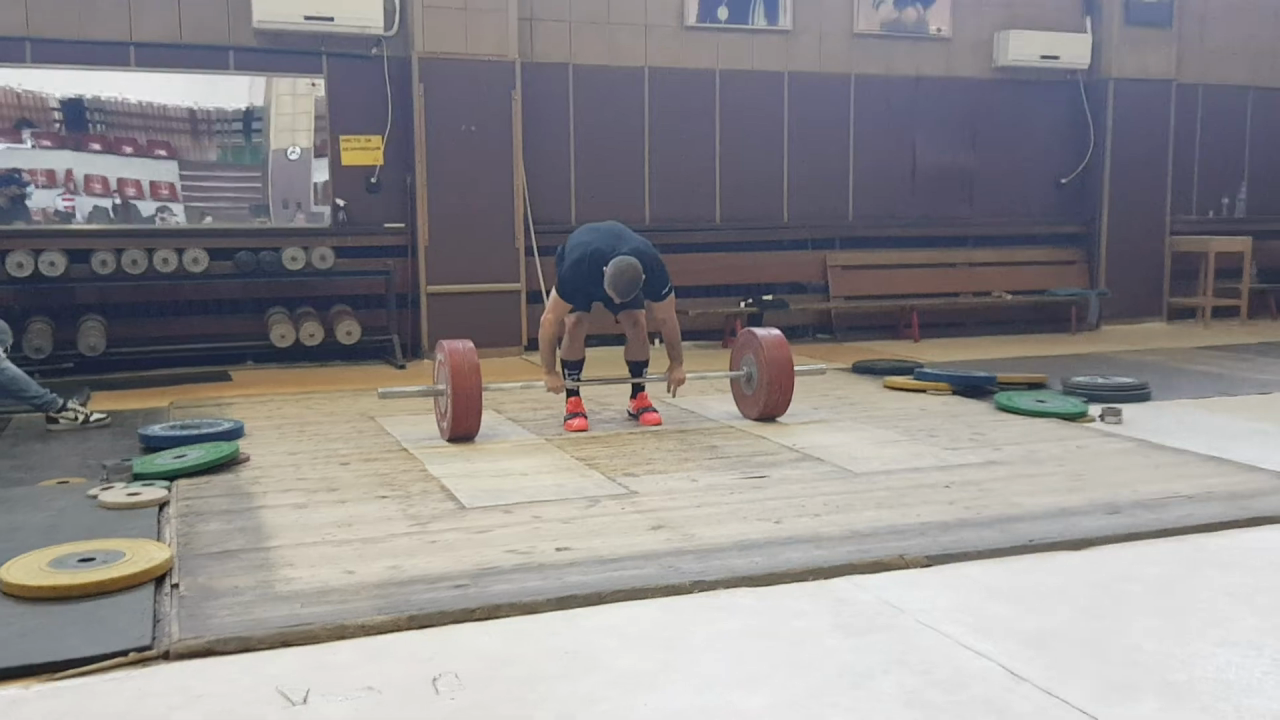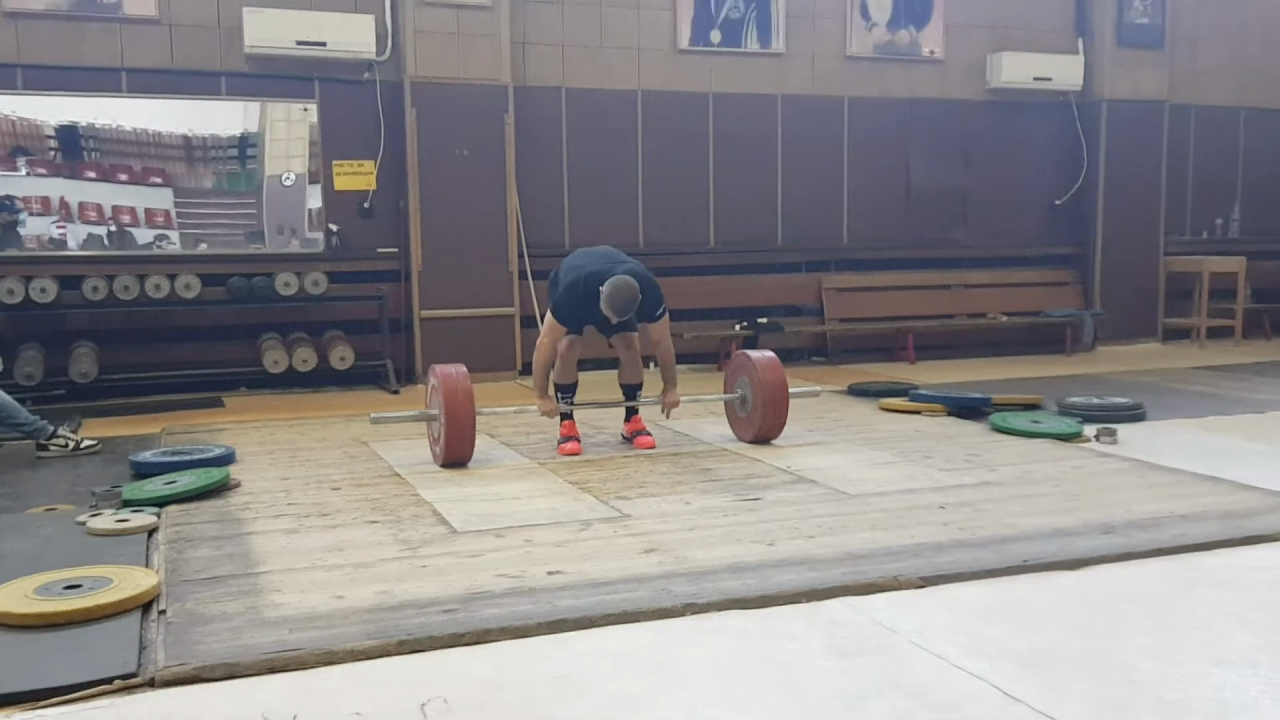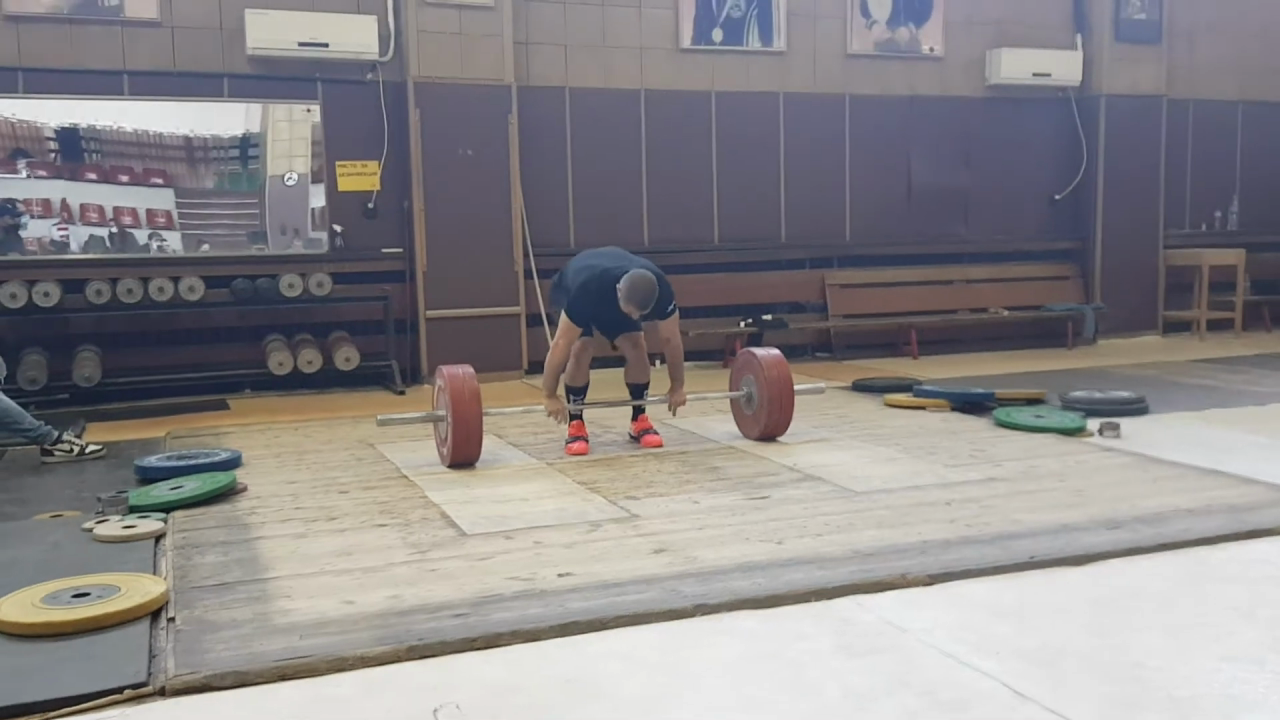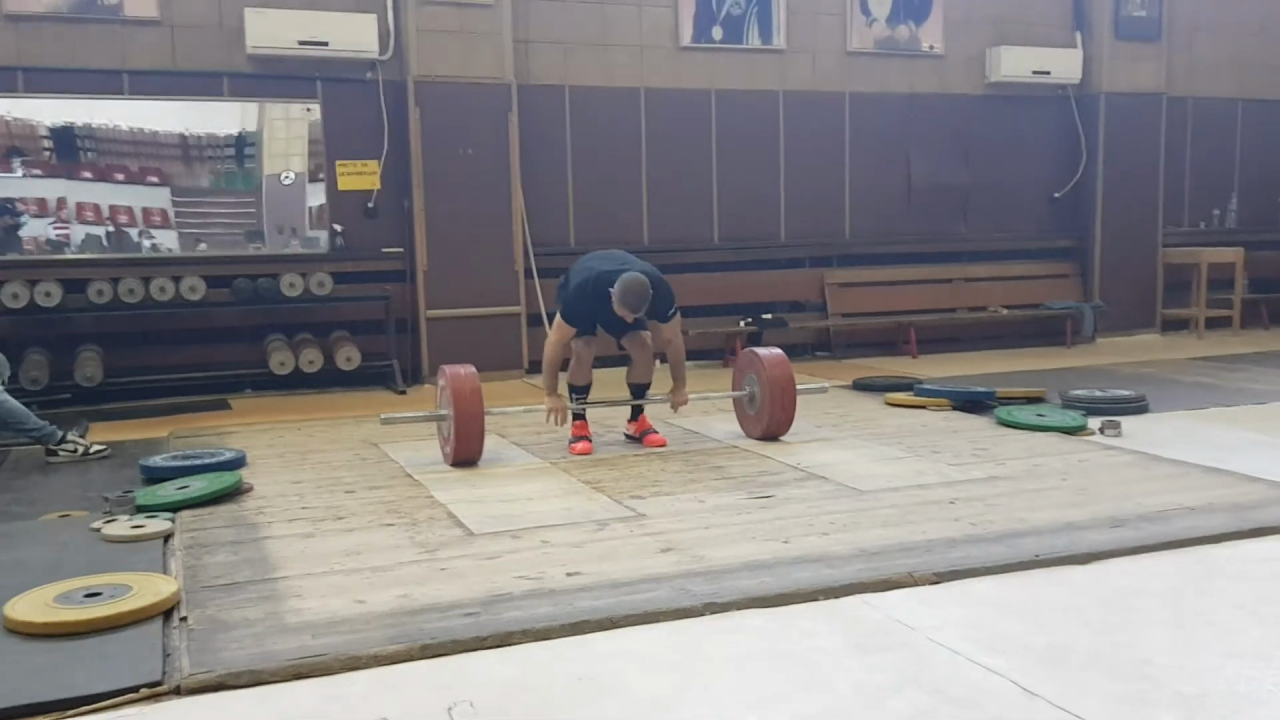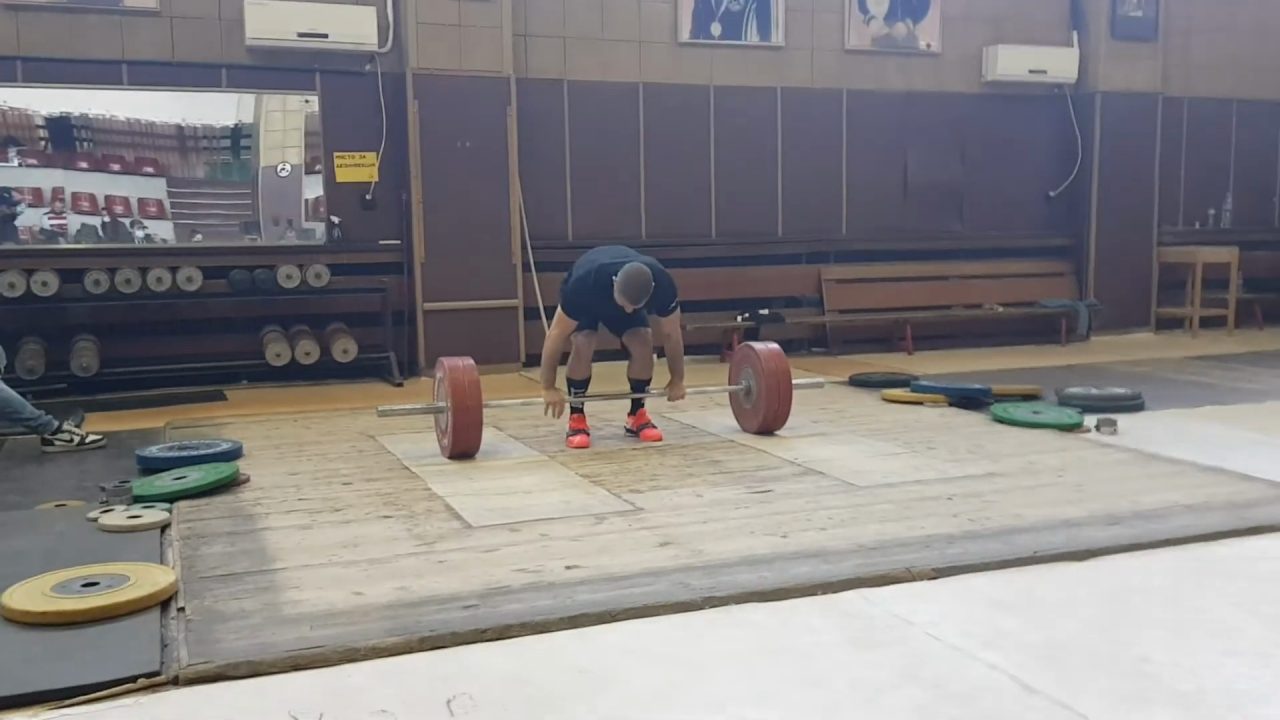
dt=0.4s
person 1, frame 1
left shoulder: (653, 270)
right shoulder: (576, 270)
left elbow: (666, 319)
right elbow: (550, 319)
left wrist: (676, 365)
right wrist: (549, 371)
right hip: (578, 263)
left knee: (638, 325)
right knee: (575, 325)
left ankle: (638, 399)
right ankle: (573, 402)
person 1, frame 2
left shoulder: (649, 292)
right shoulder: (572, 292)
left elbow: (661, 340)
right elbow: (546, 343)
left wrist: (670, 388)
right wrist: (542, 396)
left hip: (618, 296)
right hip: (570, 286)
left knee: (631, 348)
right knee: (567, 349)
left ankle: (632, 422)
right ankle: (567, 426)
person 1, frame 3
left shoulder: (661, 290)
right shoulder: (586, 289)
left elbow: (670, 339)
right elbow: (561, 343)
left wrist: (677, 387)
right wrist: (550, 396)
left hip: (613, 302)
right hip: (569, 291)
left knee: (637, 348)
right knee: (581, 350)
left ankle: (639, 421)
right ankle: (575, 425)
person 1, frame 4
left shoulder: (659, 290)
right shoulder: (582, 292)
left elbow: (672, 340)
right elbow: (555, 341)
left wrist: (679, 387)
right wrist: (551, 394)
left hip: (622, 299)
right hip: (584, 297)
left knee: (643, 348)
right knee: (583, 350)
left ankle: (637, 422)
right ankle: (579, 426)
person 1, frame 5
left shoulder: (663, 284)
right shoulder: (584, 283)
left elbow: (671, 334)
right elbow: (556, 334)
left wrist: (677, 381)
right wrist: (549, 388)
left hip: (625, 295)
right hip: (585, 298)
left knee: (643, 344)
right knee: (583, 344)
left ankle: (637, 415)
right ankle: (577, 420)
